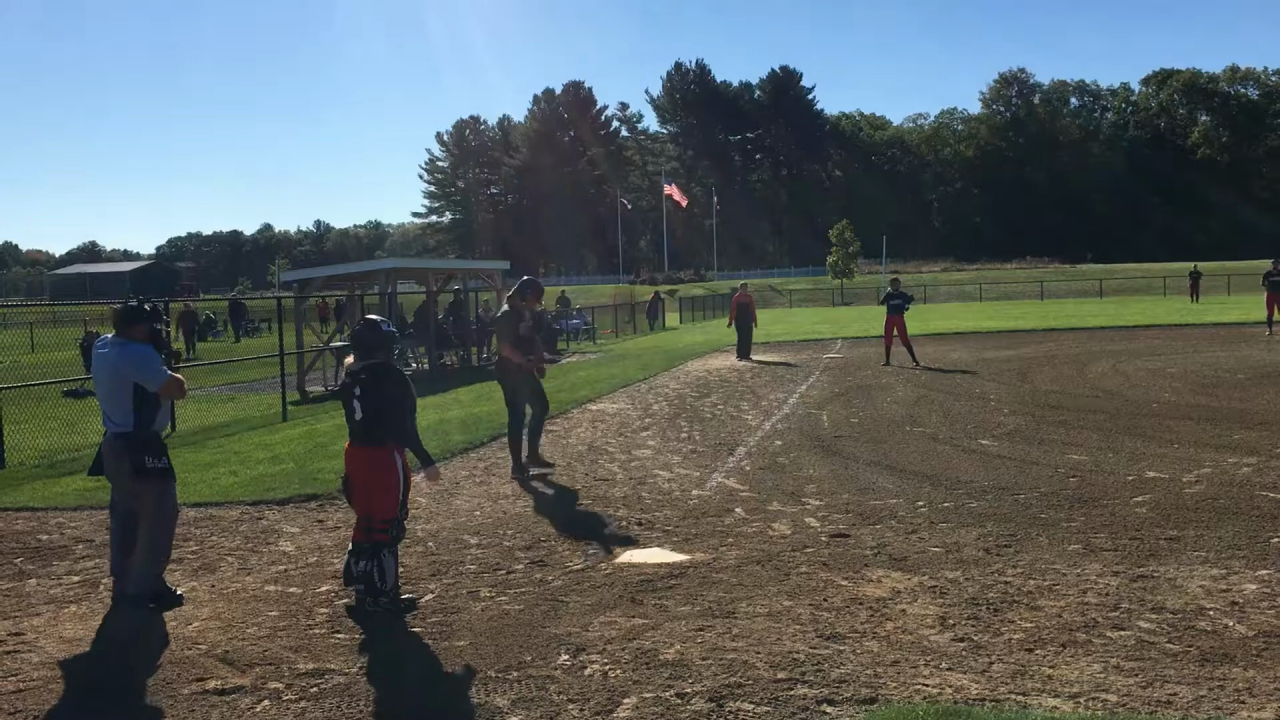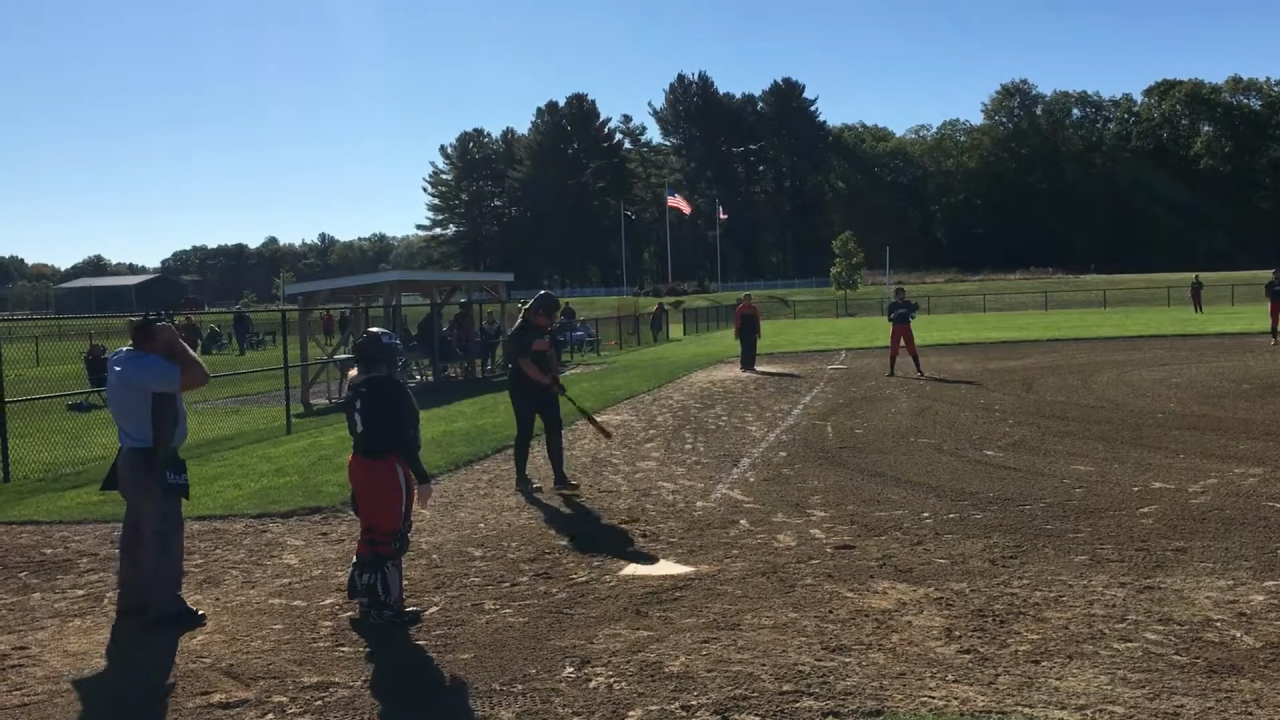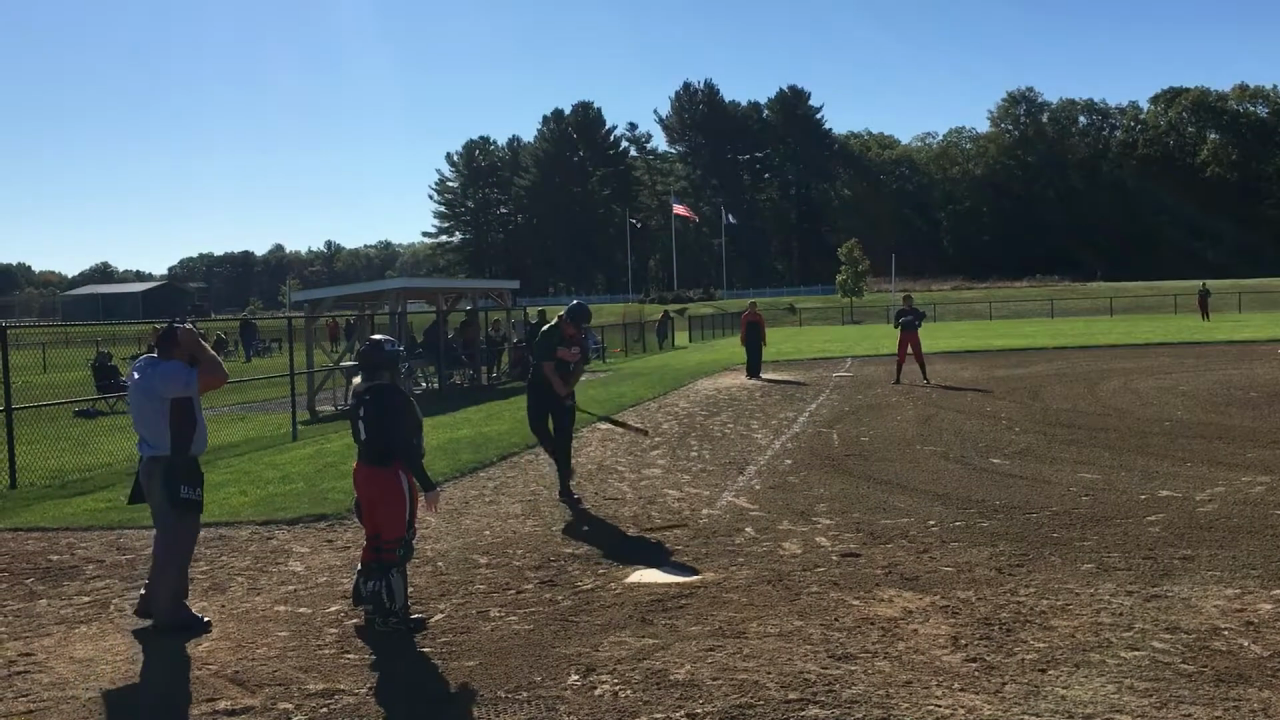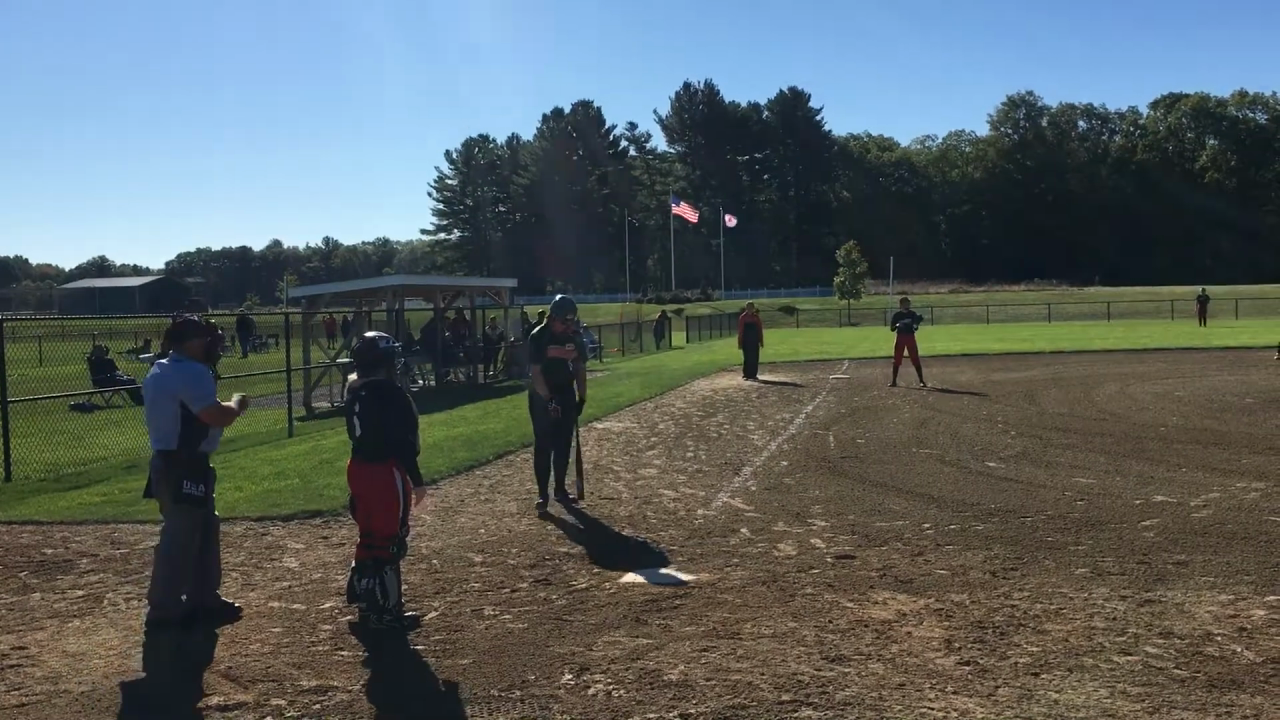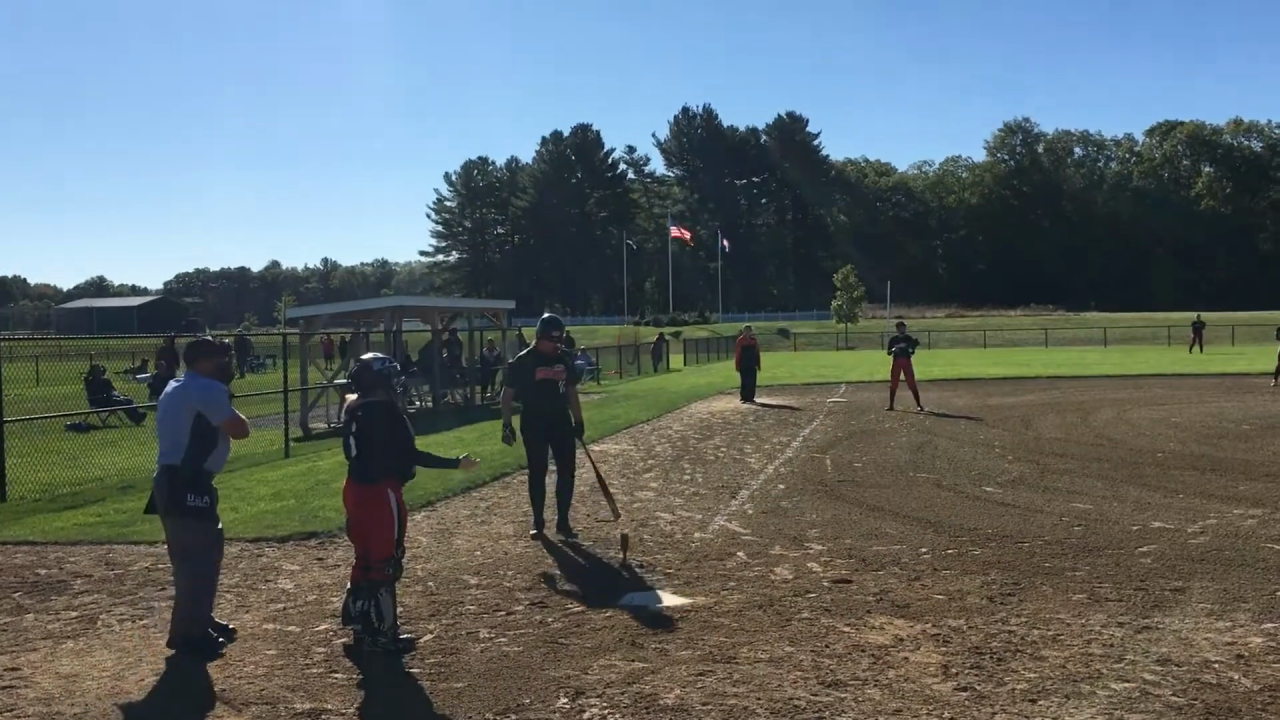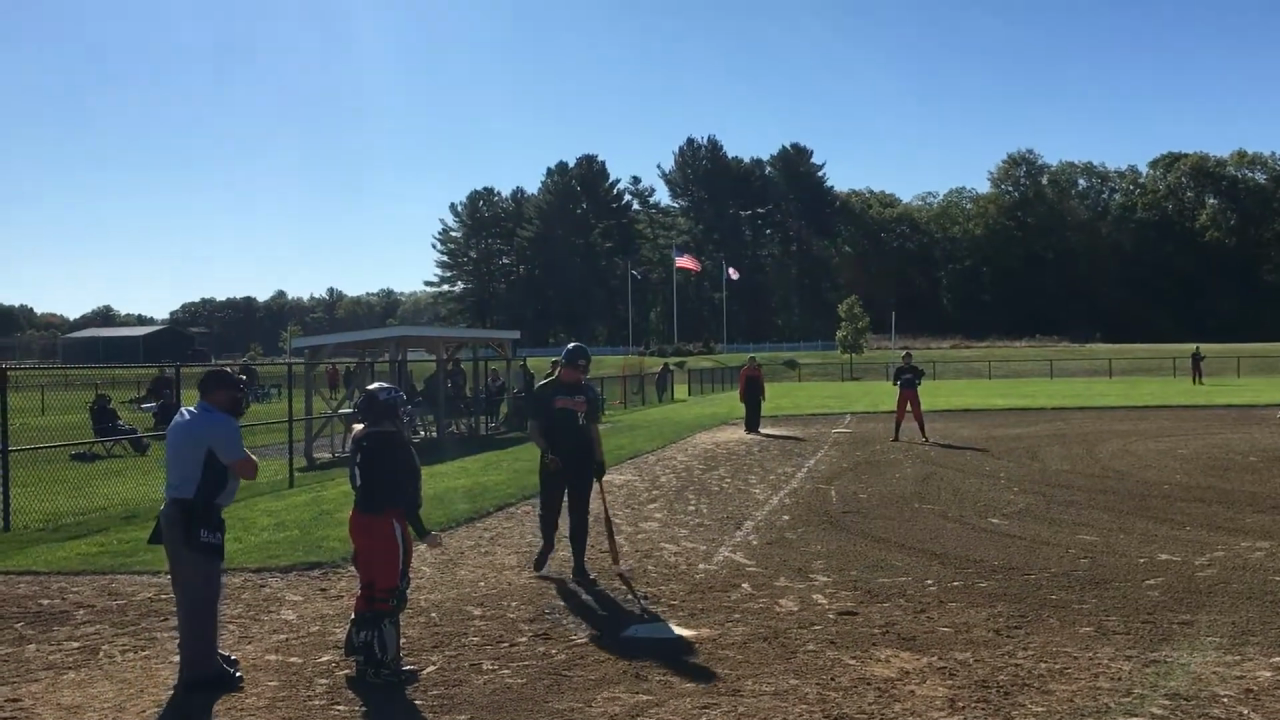
dt=0.5s
person 1, frame 1
left shoulder: (103, 347)
right shoulder: (138, 354)
right elbow: (178, 389)
right wrist: (168, 373)
left hip: (116, 444)
right hip: (140, 447)
left knee: (125, 517)
right knee: (160, 514)
left ankle: (126, 585)
right ankle: (147, 586)
person 1, frame 2
left shoulder: (119, 360)
right shoulder: (151, 367)
right elbow: (200, 377)
right wrist: (176, 342)
left hip: (132, 458)
right hip: (155, 462)
left knee: (136, 532)
right knee: (165, 534)
left ankle: (132, 598)
right ankle: (166, 606)
person 1, frame 3
left shoulder: (145, 367)
right shoulder: (169, 374)
right elbow: (218, 376)
right wrist: (195, 342)
left hip: (159, 466)
right hip: (174, 471)
left knee: (175, 537)
right knee: (176, 541)
left ankle: (154, 600)
right ankle: (171, 614)
person 1, frame 4
left shoulder: (162, 369)
right shoulder: (191, 372)
right elbow: (216, 416)
right wrist: (237, 404)
left hip: (173, 463)
right hip: (183, 468)
left knee: (205, 530)
right knee: (180, 538)
left ankle: (204, 599)
right ankle: (164, 609)
person 1, frame 5
left shoulder: (175, 389)
right shoulder: (207, 389)
right elbow: (240, 430)
right wrist: (231, 412)
left hip: (174, 482)
right hip: (188, 486)
left knee: (189, 557)
right knee: (202, 556)
left ankle: (196, 625)
right ankle: (189, 632)
person 1, frame 6
left shoulder: (183, 418)
right shoulder: (219, 424)
right elbow: (249, 471)
right wrist: (244, 455)
left hip: (178, 513)
right hip: (197, 519)
left knee: (193, 592)
right knee: (201, 594)
left ankle: (201, 657)
right ankle: (200, 670)
person 2, frame 1
left shoulder: (350, 377)
right shoulder: (390, 377)
left elbow: (353, 419)
right elbow: (402, 426)
right wrist: (426, 461)
left hip: (357, 453)
right hip: (384, 456)
left knee: (366, 521)
right knee: (387, 524)
left ankle: (363, 588)
right ankle: (382, 594)
person 2, frame 2
left shoulder: (355, 389)
right shoulder: (391, 390)
left elbow: (359, 431)
right elbow: (404, 439)
right wrist: (422, 478)
left hip: (361, 465)
right hip: (388, 468)
left knee: (371, 534)
right knee: (391, 537)
left ankle: (368, 600)
right ankle: (387, 607)
person 2, frame 3
left shoulder: (360, 395)
right shoulder: (393, 396)
left elbow: (365, 438)
right elbow: (406, 447)
right wrist: (427, 486)
left hip: (366, 472)
right hip: (391, 475)
left knee: (376, 541)
right knee: (395, 544)
left ankle: (373, 606)
right ankle: (392, 614)
person 2, frame 4
left shoulder: (355, 390)
right shoulder: (390, 393)
left elbow: (358, 433)
right elbow: (401, 441)
right wrist: (416, 480)
left hip: (360, 468)
right hip: (385, 472)
left knee: (370, 537)
right knee: (389, 540)
left ankle: (367, 602)
right ankle: (385, 610)
person 2, frame 5
left shoulder: (353, 409)
right shoulder: (386, 412)
right elbow: (409, 455)
right wrist: (455, 463)
left hip: (357, 488)
right hip: (381, 492)
left knee: (366, 558)
right knee: (385, 561)
left ankle: (362, 624)
right ankle: (380, 632)
person 2, frame 6
left shoulder: (362, 439)
right shoulder: (392, 443)
right elbow: (403, 492)
right wrist: (423, 532)
left hip: (363, 519)
right hip: (385, 523)
left knee: (371, 589)
right knee: (390, 594)
left ankle: (366, 657)
right ankle: (382, 665)
person 3, frame 1
left shoulder: (526, 314)
right shoulder: (505, 317)
left elbow: (533, 337)
right elbow: (505, 350)
left wrist: (539, 358)
right wrist: (528, 363)
left hip: (524, 369)
right hip: (510, 372)
left knee: (541, 406)
right knee: (516, 416)
left ankle: (532, 455)
right ankle: (517, 466)
person 3, frame 2
left shoulder: (545, 328)
right shoulder: (521, 332)
left elbow: (550, 353)
right elbow: (526, 365)
left wrist: (555, 378)
right wrist: (549, 383)
left hip: (542, 382)
right hip: (522, 385)
left knee: (554, 427)
right knee: (525, 431)
left ankle: (559, 478)
right ankle: (521, 478)
person 3, frame 3
left shoulder: (580, 339)
right shoulder: (548, 335)
left elbow: (579, 369)
right elbow: (548, 370)
left wrist: (567, 393)
right wrist: (563, 395)
left hip: (563, 392)
right hip: (540, 389)
left knee: (565, 437)
right knee: (539, 426)
left ankle: (565, 488)
right ankle: (563, 464)
person 3, frame 4
left shoulder: (575, 337)
right shoulder: (539, 337)
left elbow: (580, 368)
right elbow: (535, 373)
left wrist: (581, 398)
right wrist: (549, 400)
left hip: (566, 395)
right hip: (542, 397)
left knee: (564, 444)
right knee: (544, 445)
left ankle: (560, 488)
right ankle: (542, 494)
person 3, frame 5
left shoulder: (565, 358)
right shoulder: (523, 361)
left elbow: (571, 392)
right elbow: (507, 395)
left wrist: (578, 421)
right wrist: (507, 424)
left hip: (561, 421)
right hip: (533, 423)
left knee: (567, 471)
right knee: (537, 473)
left ankle: (563, 522)
right ankle: (538, 521)
person 3, frame 6
left shoulder: (588, 392)
right shoulder: (544, 390)
left elbow: (593, 428)
right elbow: (533, 427)
left wrist: (599, 460)
right wrist: (545, 452)
left hip: (582, 459)
right hip: (554, 459)
left knee: (580, 514)
right knee: (549, 510)
left ankle: (579, 566)
right ankle: (547, 544)
